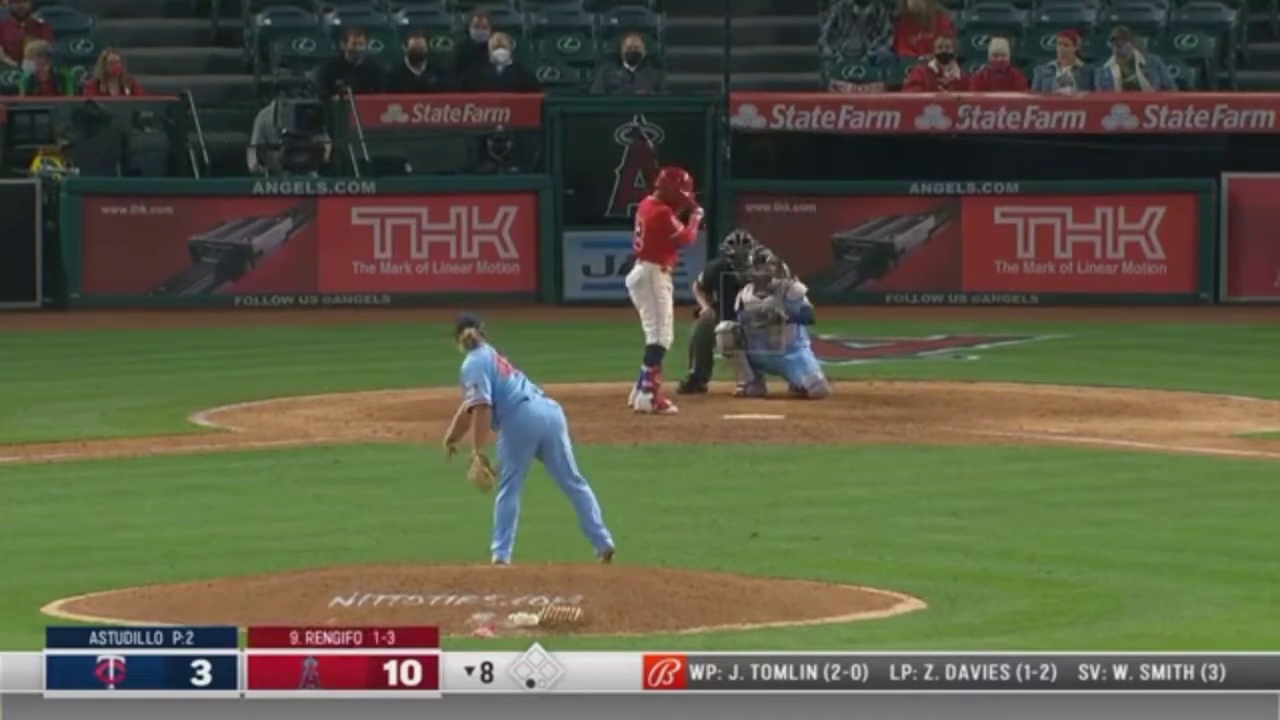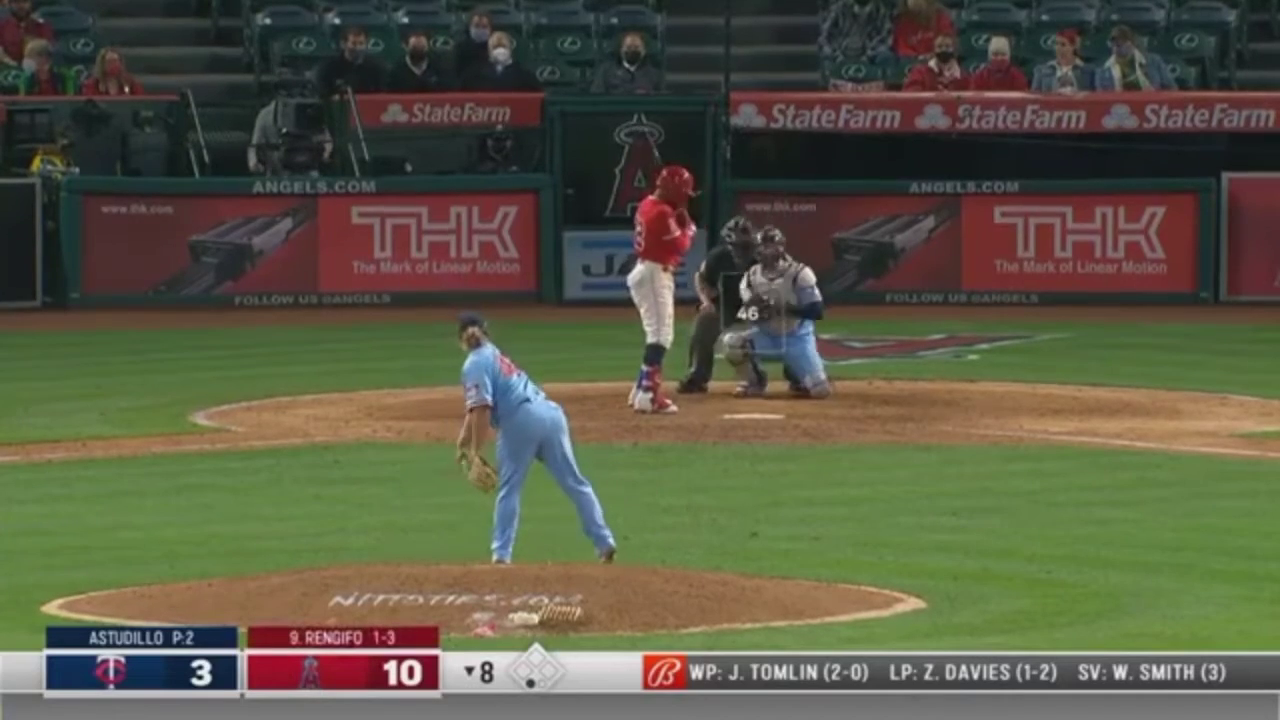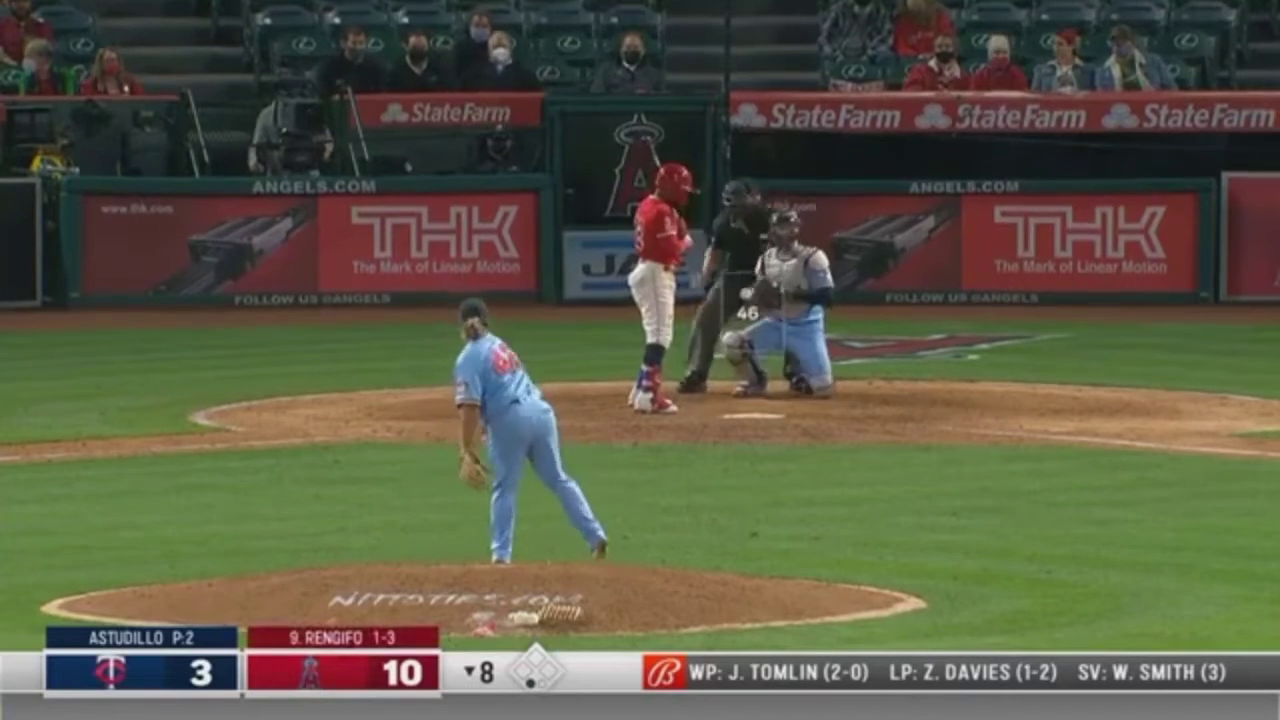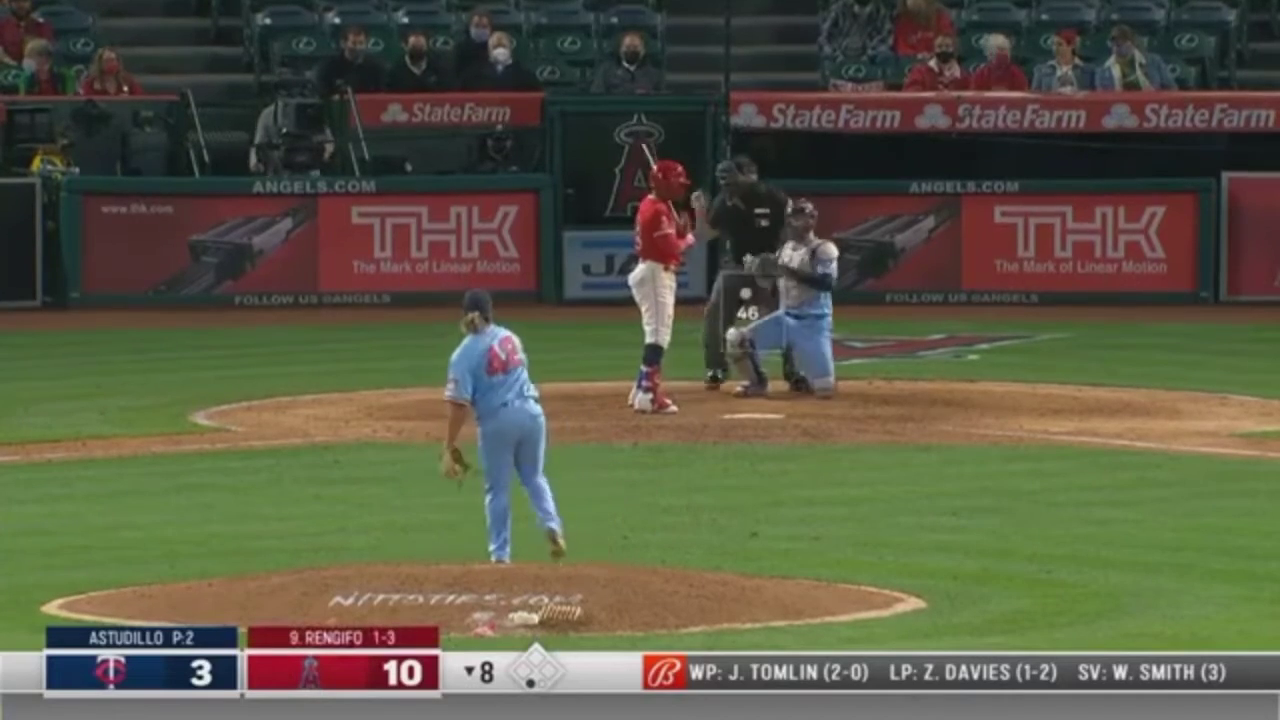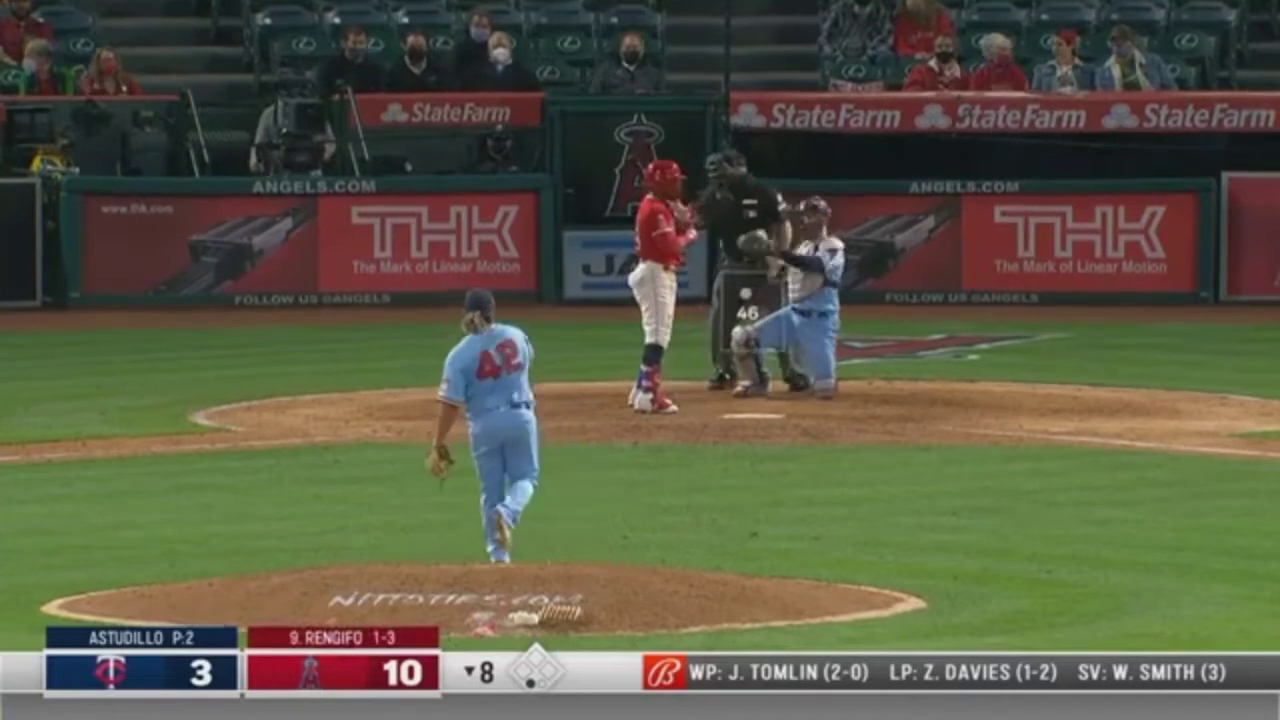
dt=0.2s
person 1, frame 1
left shoulder: (472, 365)
right shoulder: (490, 355)
left elbow: (480, 408)
right elbow: (470, 406)
left wrist: (477, 451)
right wrist: (451, 438)
left hip: (520, 422)
right hip: (550, 412)
left knee: (509, 491)
right knee: (573, 482)
left ankle: (501, 554)
right ankle: (603, 543)
person 1, frame 2
left shoulder: (474, 365)
right shoulder: (493, 354)
left elbow: (481, 410)
right elbow: (477, 406)
left wrist: (476, 452)
right wrist: (464, 443)
left hip: (520, 423)
right hip: (551, 413)
left knee: (509, 491)
right knee: (574, 482)
left ankle: (501, 554)
right ankle: (605, 543)
person 1, frame 3
left shoulder: (467, 359)
right shoulder: (497, 344)
left elbow: (470, 407)
left wrist: (467, 449)
left hip: (508, 422)
right hip: (541, 412)
left knee: (504, 489)
right knee: (558, 480)
left ankle: (501, 554)
right ankle: (594, 536)
person 1, frame 4
left shoulder: (463, 354)
right shoulder: (507, 336)
left elbow: (459, 405)
left wrist: (449, 446)
left hip: (495, 422)
right hip: (530, 413)
left knee: (498, 489)
right knee: (534, 477)
left ankle: (500, 553)
right ankle: (550, 524)
person 1, frame 5
left shoulder: (459, 354)
right shoulder: (515, 335)
left elbow: (450, 405)
left wrist: (438, 443)
left hip: (485, 424)
right hip: (521, 417)
left knee: (491, 489)
right knee: (524, 476)
left ankle: (498, 552)
right ankle: (507, 513)
person 2, frame 1
left shoulder: (647, 204)
right shoulder: (662, 212)
left elbow: (670, 225)
right elbow: (687, 238)
left wrist: (684, 209)
right wrist: (696, 214)
left hip: (645, 272)
right hip: (653, 275)
left knee: (657, 335)
right knee: (661, 336)
left ankle: (641, 391)
right ankle: (647, 396)
person 2, frame 2
left shoulder: (647, 204)
right shoulder: (663, 212)
right elbow: (680, 246)
left wrist: (680, 219)
right wrist: (690, 228)
left hip: (647, 271)
right hip: (654, 274)
left knee: (657, 334)
right knee: (661, 335)
left ankle: (641, 390)
right ankle: (647, 395)
person 2, frame 3
left shoulder: (648, 204)
right shoulder: (661, 211)
right elbow: (674, 248)
left wrist: (678, 229)
right wrist: (687, 239)
left hip: (649, 271)
right hip: (656, 274)
left knee: (656, 334)
right knee: (660, 335)
left ankle: (642, 390)
right ankle: (648, 396)
person 2, frame 4
left shoulder: (653, 204)
right shoulder: (658, 210)
left elbow: (674, 234)
right elbow: (672, 247)
left wrist: (688, 223)
right wrist: (689, 238)
left hip: (655, 272)
right hip: (655, 274)
left knee: (657, 334)
right knee: (659, 335)
left ankle: (642, 390)
right ankle: (647, 396)
person 2, frame 5
left shoulder: (661, 205)
right shoulder: (655, 209)
left elbow: (674, 234)
right elbow: (672, 245)
left wrist: (684, 223)
right wrist: (690, 234)
left hip: (660, 273)
right hip: (655, 274)
left knee: (657, 334)
right knee: (658, 334)
left ankle: (642, 390)
right ankle: (647, 396)
person 3, frame 1
right shoulder: (717, 268)
right elbow: (697, 286)
right wrist: (706, 306)
right hip: (725, 311)
right knee: (701, 331)
right ankle: (697, 378)
person 3, frame 2
right shoulder: (718, 255)
right elbow: (700, 278)
right wrist: (706, 301)
right hip: (724, 305)
right knee: (701, 330)
right ankle: (697, 377)
person 3, frame 3
left shoulder: (770, 220)
right shoulder: (725, 221)
right elbow: (714, 252)
right wrist: (704, 276)
right hip: (731, 279)
right knee: (705, 321)
right ankle: (695, 376)
person 3, frame 4
left shoulder: (775, 200)
right shoulder: (723, 201)
right elbow: (710, 232)
right hip: (733, 267)
right knee: (714, 316)
left ankle: (794, 373)
right ankle: (716, 370)
person 3, frame 5
left shoulder: (764, 193)
right shoulder: (714, 195)
left elbow: (784, 229)
right elbow: (693, 219)
left wrist: (777, 264)
left hip: (764, 267)
right hip: (730, 266)
right knee: (720, 319)
left ankle: (793, 373)
right ankle: (725, 371)
person 4, frame 1
left shoulder: (790, 289)
right shoulder: (745, 294)
left elbow: (808, 316)
right elbow: (742, 327)
left wrist: (782, 316)
left hip: (793, 352)
right hip: (763, 351)
left knee: (818, 389)
right knee: (725, 330)
left ankle: (798, 380)
right ankle: (752, 382)
person 4, frame 2
left shoulder: (799, 274)
right shoulder: (752, 275)
left elbow: (817, 311)
right elbow: (746, 306)
left wrist: (784, 308)
left hip: (797, 339)
right hip: (767, 336)
left knee: (819, 388)
right knee: (731, 342)
left ankle: (798, 378)
right ankle: (755, 382)
person 4, frame 3
left shoulder: (812, 258)
right shoulder: (767, 257)
left elbow: (827, 298)
right elbow: (757, 295)
left wrist: (792, 293)
right wrist: (755, 295)
left hip: (807, 328)
right hip: (776, 323)
left knee: (823, 388)
right knee: (731, 341)
left ankle: (802, 378)
right ankle: (755, 382)
person 4, frame 4
left shoulder: (824, 249)
right shoulder: (787, 248)
left elbow: (827, 283)
left wrist: (790, 270)
right wrist: (768, 268)
left hip: (814, 323)
right hip: (785, 317)
left knee: (824, 388)
right knee: (735, 338)
left ankle: (806, 376)
right ankle: (756, 382)
person 4, frame 5
left shoulder: (832, 247)
right shoulder: (803, 246)
left elbow: (813, 265)
left wrist: (778, 252)
left hip: (819, 320)
right hip: (793, 313)
left knee: (825, 389)
right knee: (741, 337)
left ankle: (822, 377)
right ankle: (757, 382)
